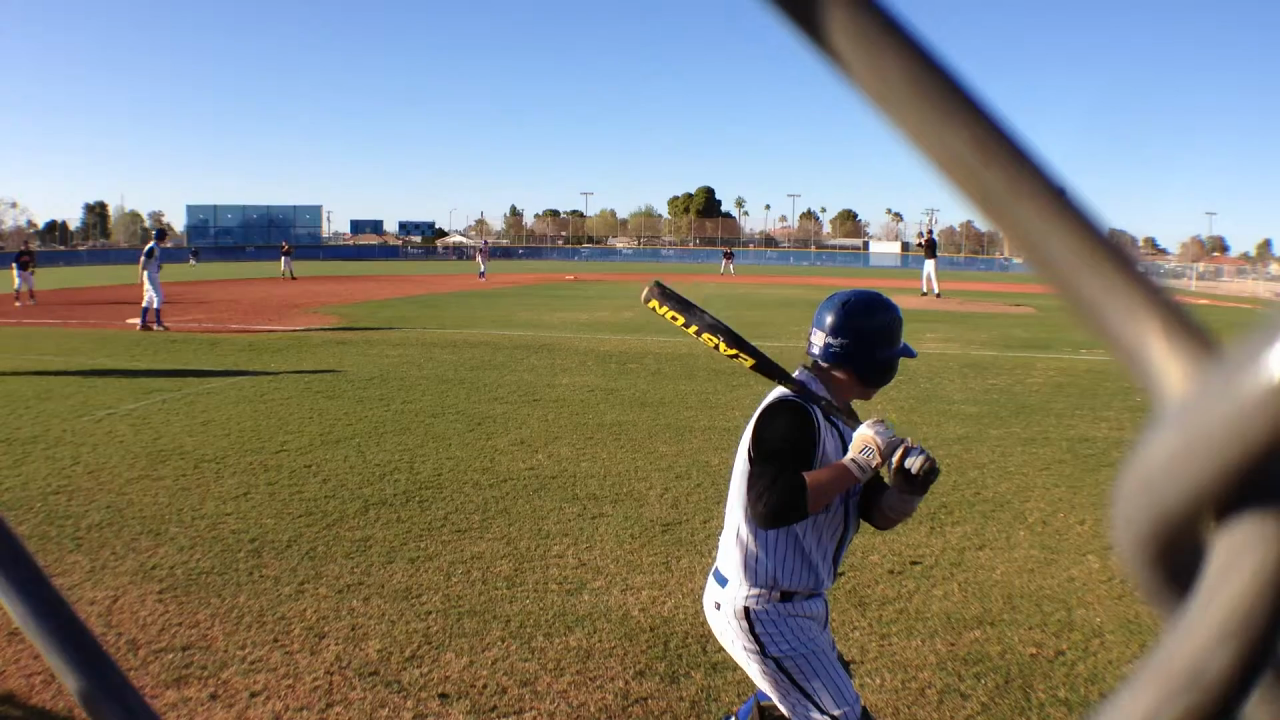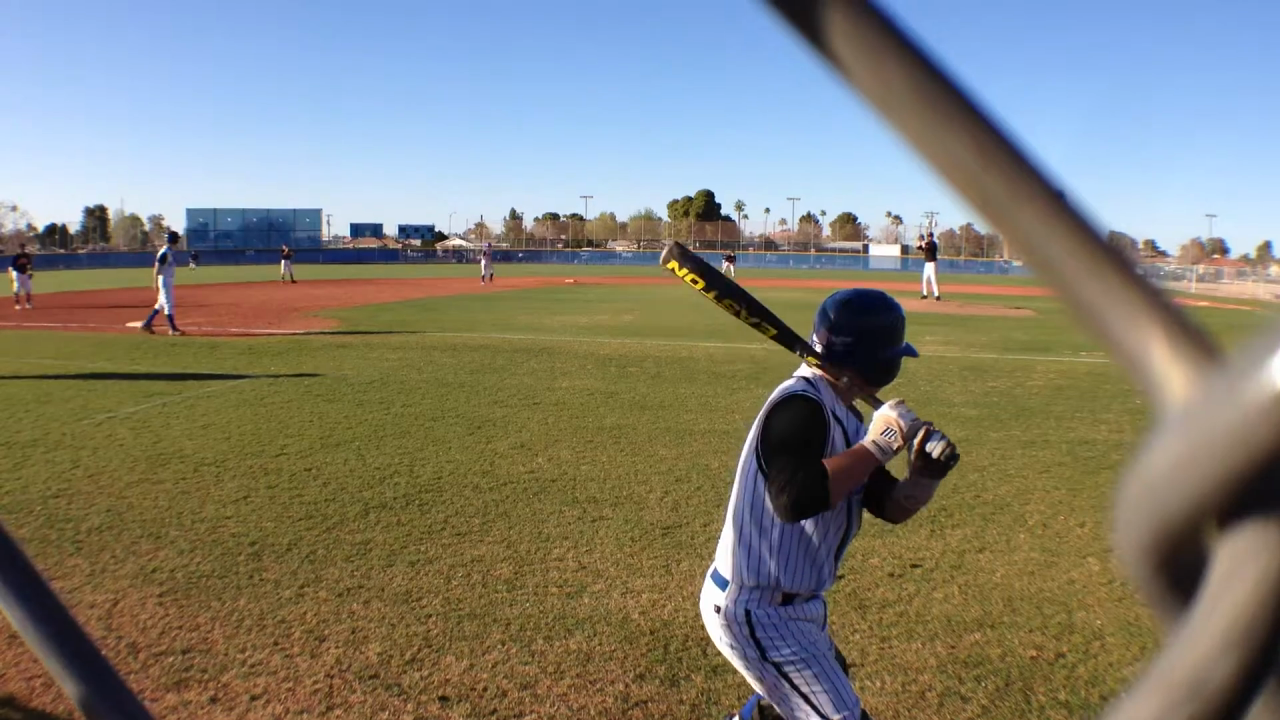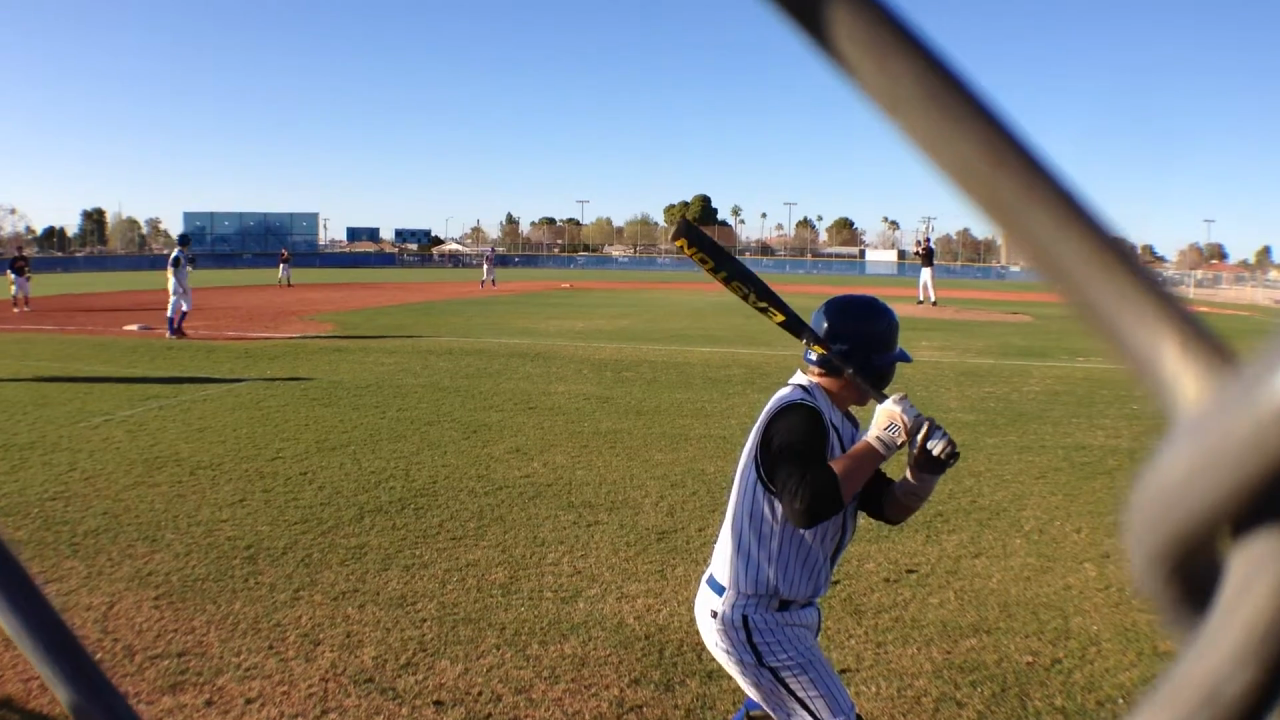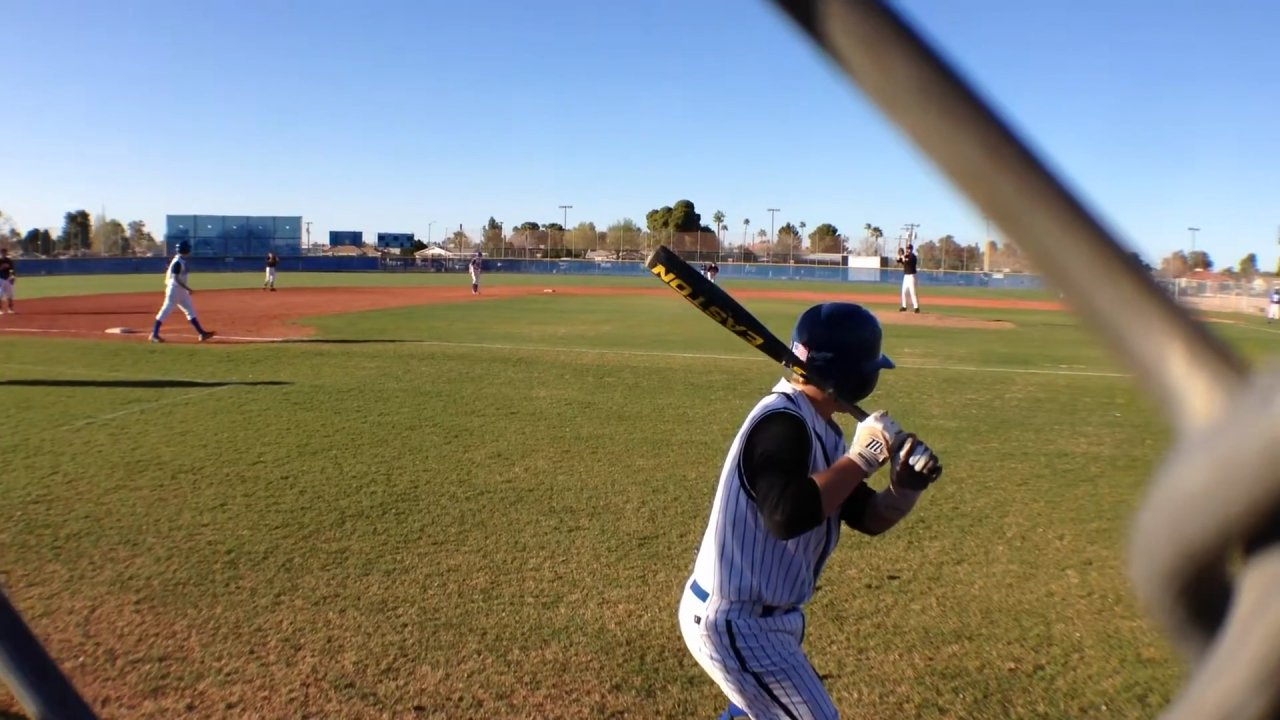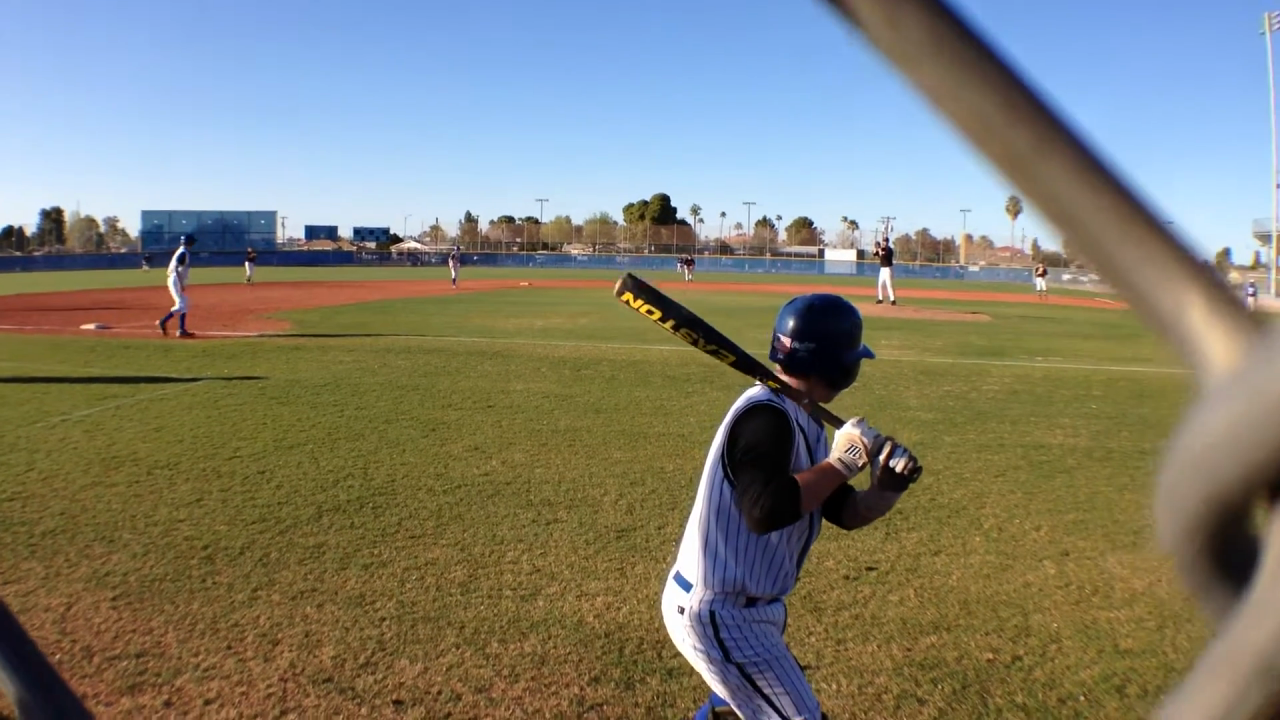
dt=0.3s
person 1, frame 1
left shoulder: (843, 417)
right shoulder: (792, 411)
left elbow: (879, 515)
right elbow: (770, 507)
left wrist: (906, 490)
right wrist: (857, 463)
left hip: (791, 599)
right hip: (760, 607)
left knee: (812, 684)
person 1, frame 2
left shoulder: (841, 413)
right shoulder: (800, 406)
left elbow: (890, 506)
right elbow: (796, 499)
left wrist: (925, 476)
right wrist: (877, 444)
left hip: (782, 600)
right hip: (757, 611)
left knee: (808, 682)
person 1, frame 3
left shoulder: (836, 420)
right shoulder: (799, 415)
left elbow: (888, 507)
right elbow: (808, 506)
left wrist: (923, 473)
right wrist: (880, 441)
left hip: (769, 607)
right hip: (754, 617)
person 1, frame 4
left shoulder: (820, 429)
right shoulder: (782, 422)
left elbow: (867, 518)
right elbow: (786, 516)
left wrist: (905, 487)
right wrist: (862, 457)
left hip: (757, 613)
right hip: (737, 623)
person 1, frame 5
left shoulder: (800, 419)
right shoulder: (766, 415)
left elbow: (844, 512)
right elbow: (764, 511)
left wrist: (885, 489)
right wrist: (842, 461)
left hip: (731, 604)
right hip: (721, 613)
